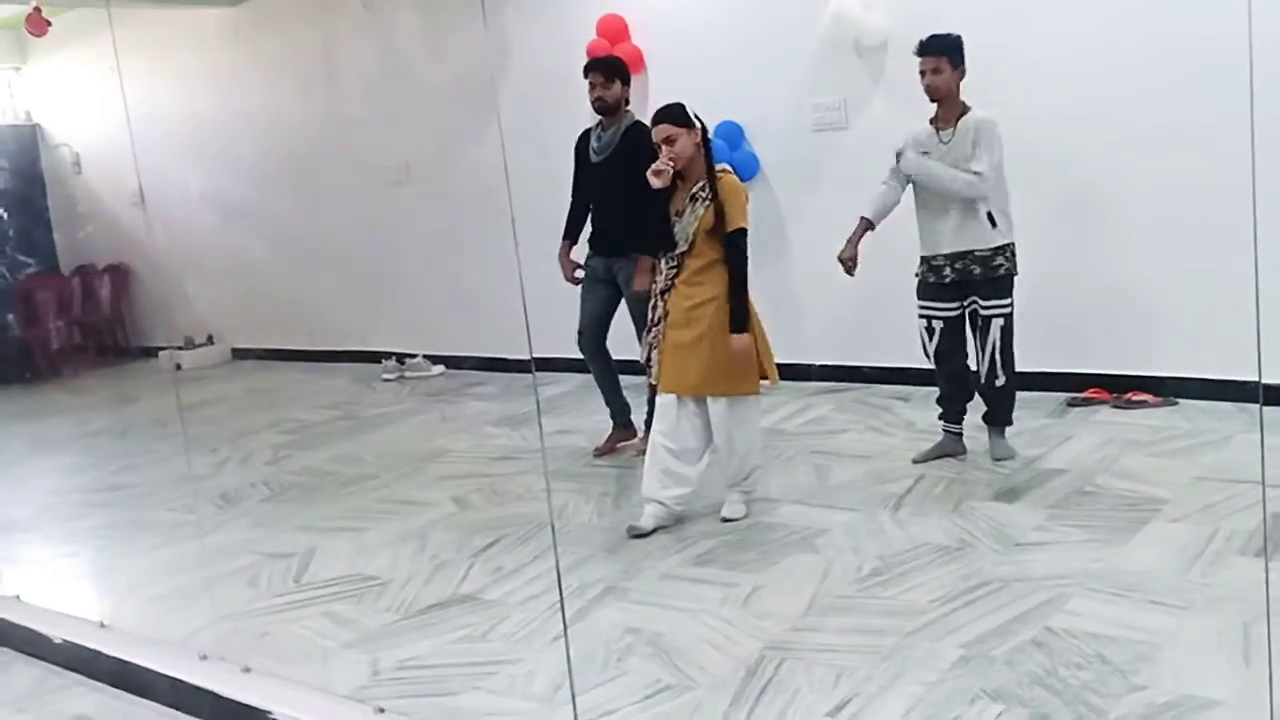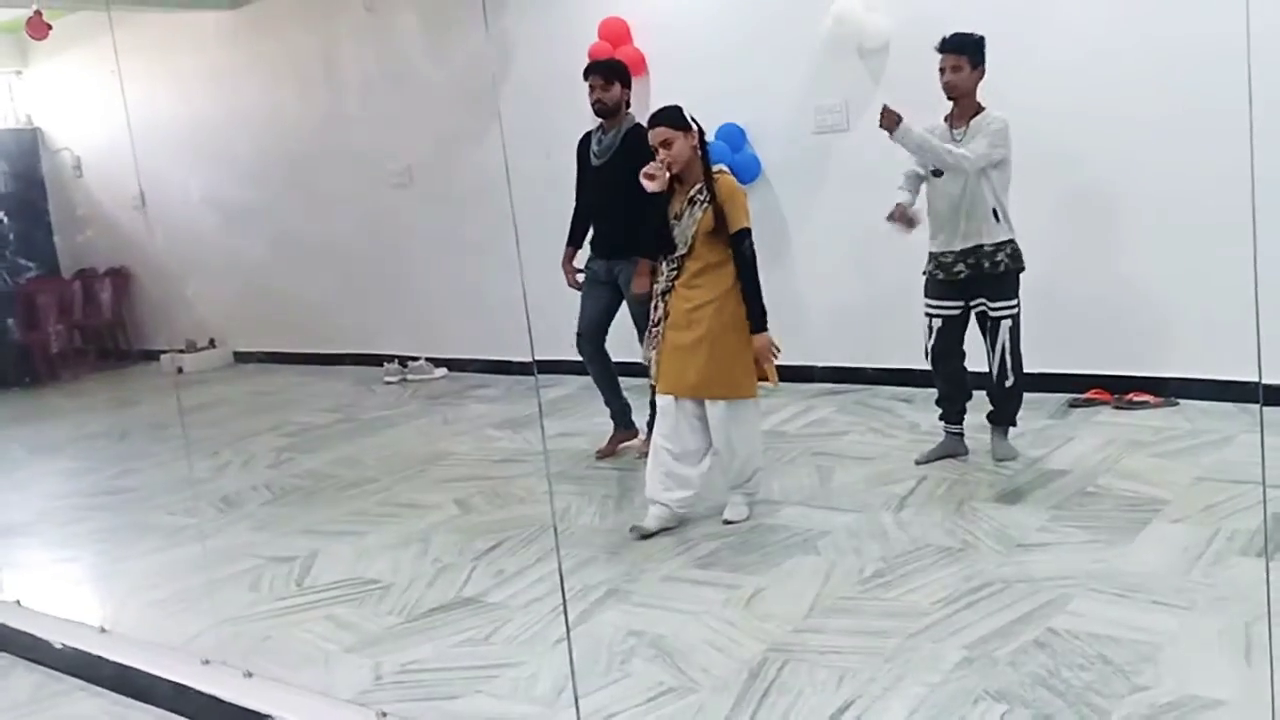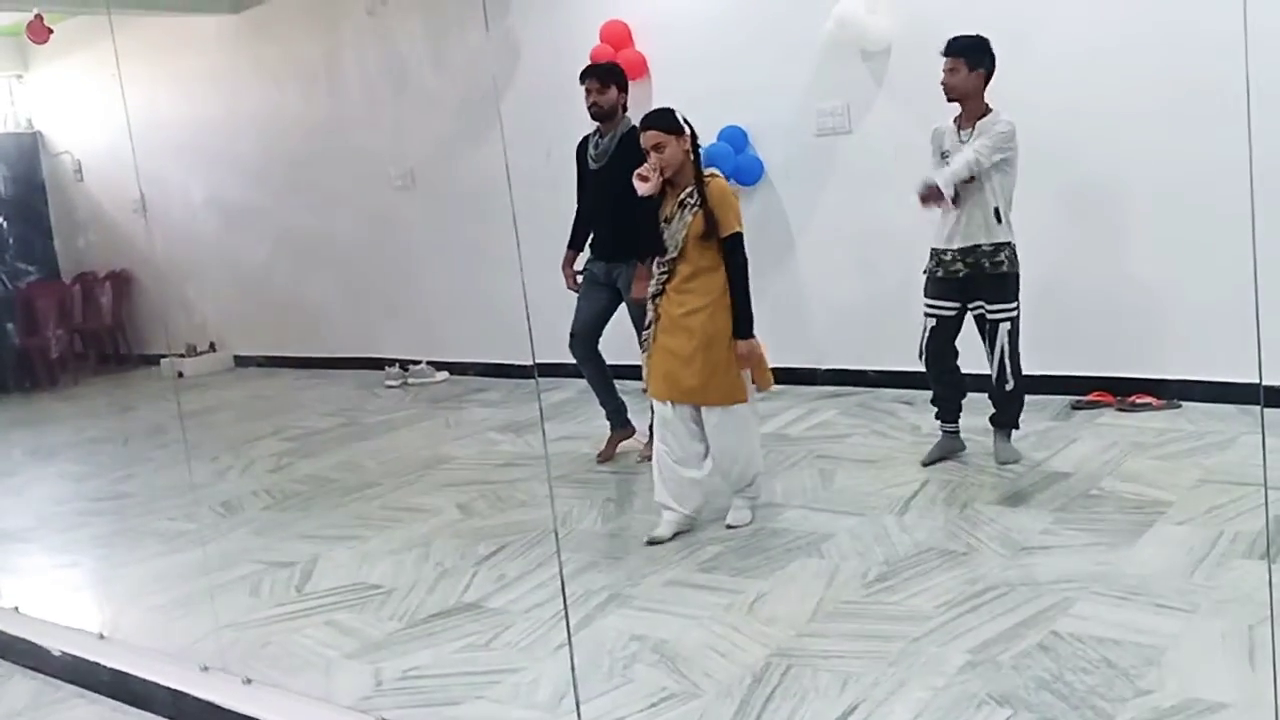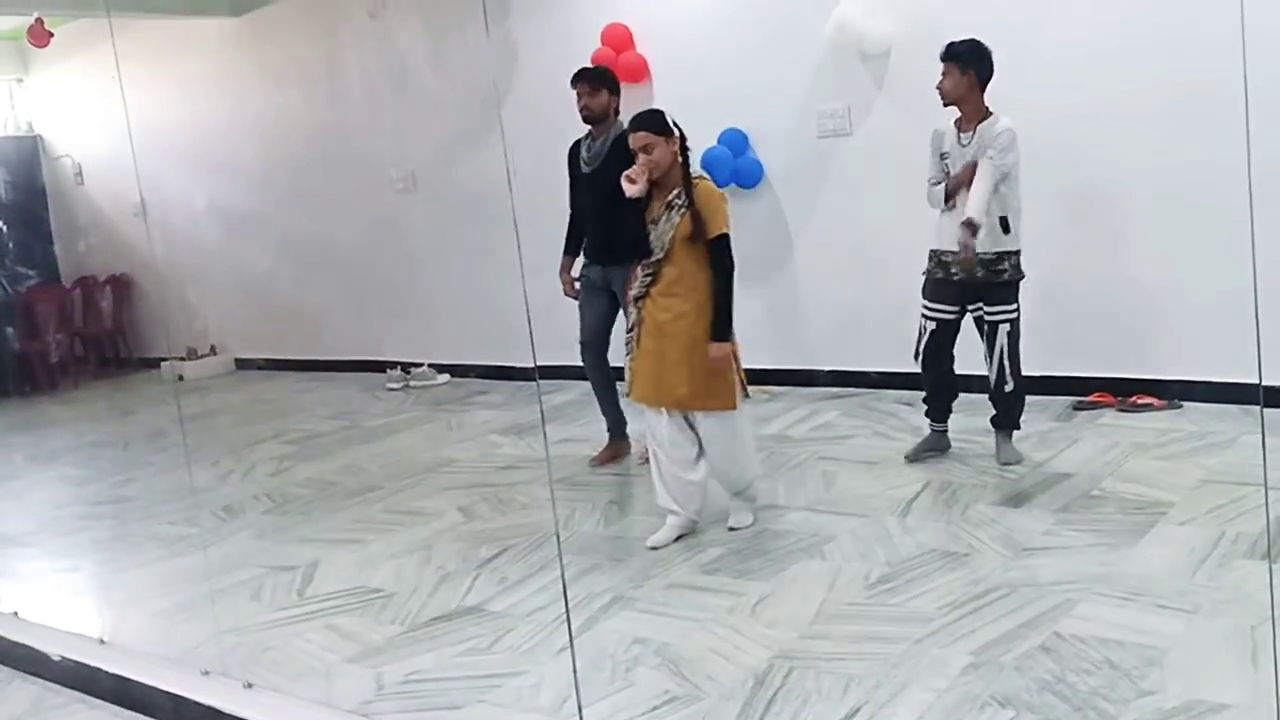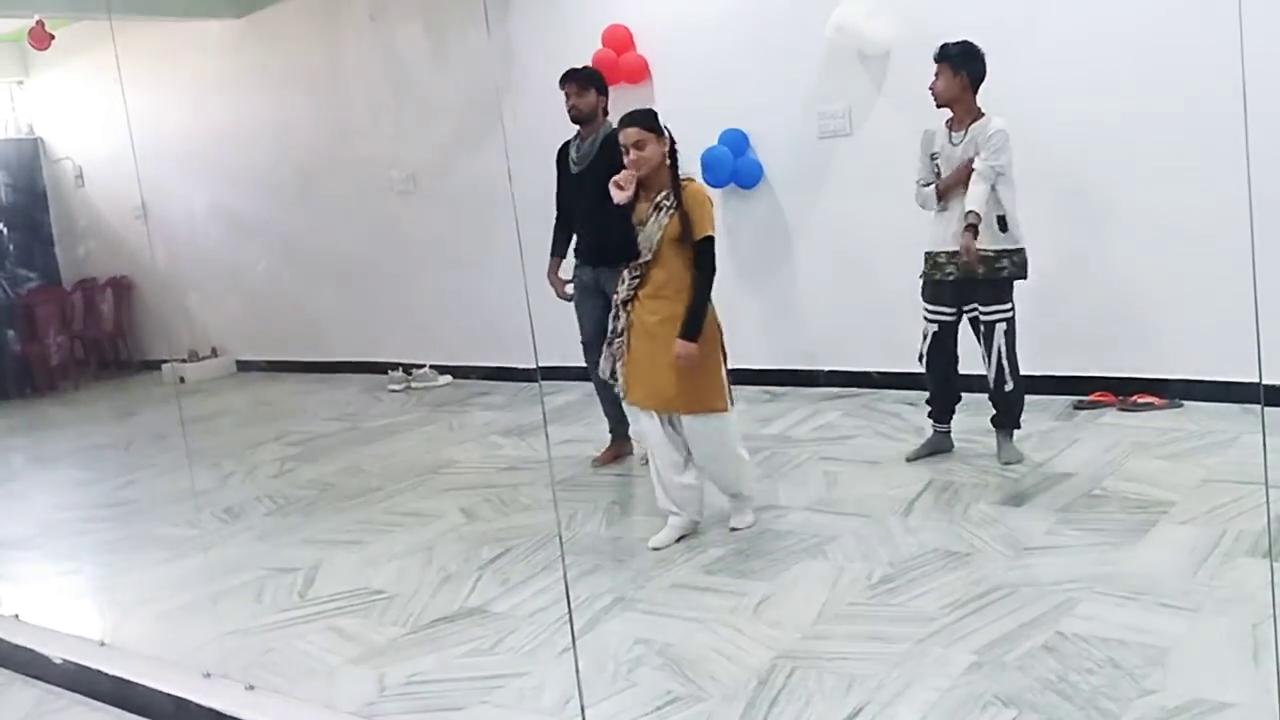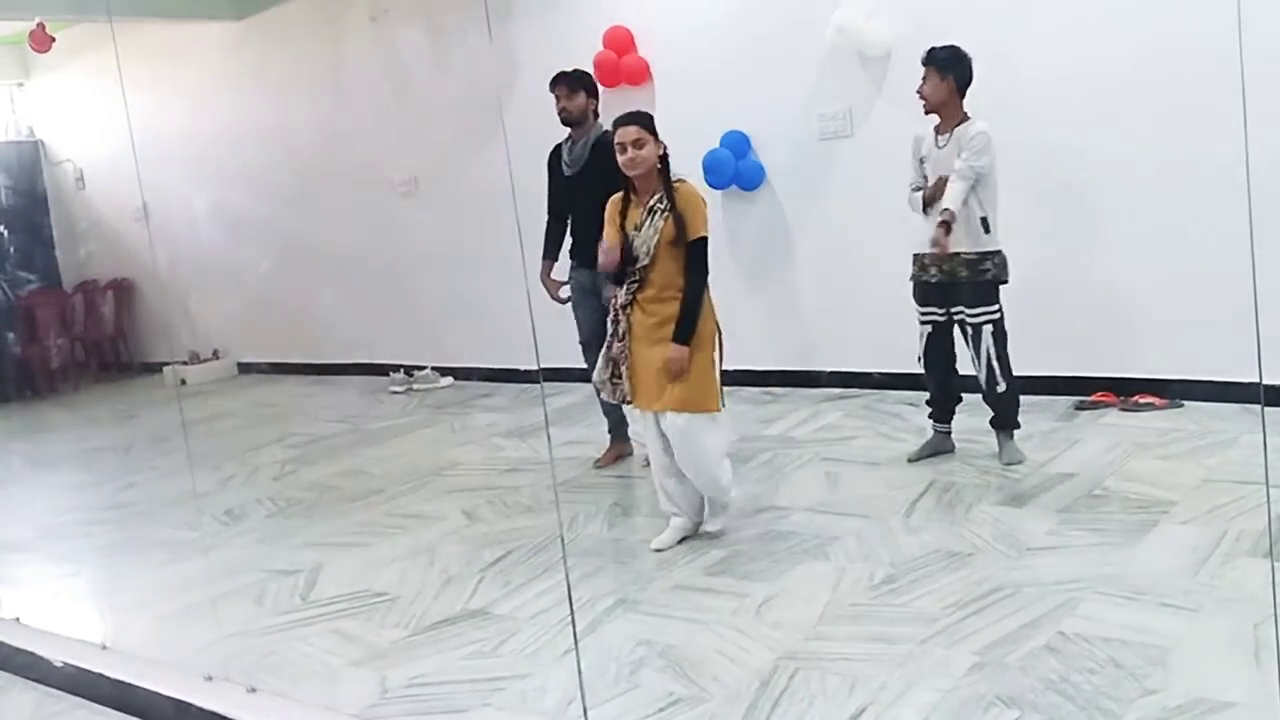
dt=0.2s
person 1, frame 1
left shoulder: (725, 185)
right shoulder: (670, 188)
left elbow: (737, 259)
left wrist: (741, 325)
right wrist: (655, 193)
left hip: (721, 312)
right hip: (678, 314)
left knee: (730, 408)
right knee: (673, 413)
left ankle: (740, 490)
right ankle: (663, 502)
person 1, frame 2
left shoulder: (723, 187)
right shoulder: (668, 191)
left elbow: (746, 258)
left wrist: (758, 326)
right wrist: (652, 196)
left hip: (721, 314)
right hip: (677, 316)
left knee: (729, 411)
right knee: (675, 413)
left ankle: (742, 492)
right ankle: (667, 503)
person 1, frame 3
left shoulder: (715, 191)
right shoulder: (659, 193)
left elbow: (737, 264)
left wrist: (744, 331)
right wrist: (643, 199)
left hip: (713, 320)
right hip: (670, 321)
left knee: (725, 416)
right knee: (671, 420)
left ankle: (744, 495)
right ankle: (677, 509)
person 1, frame 4
left shoulder: (702, 194)
right shoulder: (644, 196)
left elbow: (723, 266)
left wrist: (720, 333)
right wrist: (632, 201)
left hip: (698, 322)
right hip: (654, 325)
left knee: (717, 420)
right knee: (663, 425)
left ankle: (743, 495)
right ankle: (681, 512)
person 1, frame 5
left shoulder: (691, 195)
right shoulder: (629, 198)
left elbow: (705, 269)
left wrist: (690, 333)
right wrist: (620, 206)
left hip: (686, 323)
right hip: (643, 327)
left knee: (703, 423)
right knee: (655, 427)
left ankle: (741, 493)
right ankle: (681, 512)
person 1, frame 6
left shoulder: (684, 197)
right shoulder: (617, 207)
left elbow: (698, 271)
right elbow: (619, 271)
left wrist: (683, 337)
right wrist: (610, 262)
left hip: (685, 327)
right hip: (641, 329)
left knee: (687, 425)
right knee: (656, 430)
left ankle: (717, 497)
right ankle: (682, 513)
person 2, frame 1
left shoulder: (982, 127)
right shoulder: (918, 138)
left elbow: (977, 185)
right elbow: (892, 187)
left wrist: (916, 165)
right wrist: (857, 234)
left hip: (987, 256)
right hip: (937, 260)
left knee: (994, 350)
right knee: (943, 351)
left ankle: (998, 429)
right ankle: (952, 433)
person 2, frame 2
left shoulder: (994, 127)
right shoulder: (931, 133)
left elbow: (964, 161)
right elbow: (912, 181)
left wrist: (903, 130)
right wrist: (902, 206)
left hip: (993, 255)
right hip: (943, 258)
left knee: (1002, 349)
right knee: (942, 350)
left ankle: (1001, 430)
right ankle: (953, 433)
person 2, frame 3
left shoulder: (1000, 128)
right shoulder: (940, 134)
left elbow: (969, 162)
left wrist: (942, 187)
right wrist: (941, 191)
left hip: (992, 256)
right hip: (946, 256)
left knee: (1002, 351)
right knee: (935, 346)
left ankle: (1003, 433)
right ankle: (949, 432)
person 2, frame 4
left shoulder: (1001, 132)
right shoulder: (941, 136)
left elbow: (985, 186)
left wrist: (969, 233)
right wrist: (958, 181)
left hip: (993, 260)
right hip: (944, 258)
left knee: (1001, 351)
right knee: (932, 348)
left ankle: (1004, 434)
right ankle: (937, 430)
person 2, frame 5
left shoulder: (993, 132)
right shoulder: (932, 138)
left elbow: (981, 184)
left wrist: (970, 231)
right wrist: (949, 183)
left hip: (989, 258)
right hip: (940, 258)
left knee: (999, 351)
right knee: (936, 350)
left ankle: (1005, 434)
right ankle: (940, 431)
person 2, frame 6
left shoulder: (977, 135)
right shoulder: (921, 142)
left elbow: (959, 187)
left wrist: (943, 229)
right wrist: (932, 194)
left hip: (974, 260)
right hip: (930, 263)
left knee: (988, 350)
right knee: (934, 352)
left ankle: (1005, 434)
right ankle: (941, 432)
person 3, frame 1
left shoulder: (642, 139)
right shoulder: (585, 141)
left elbow: (656, 206)
left wrist: (646, 265)
right wrist: (565, 250)
left hip: (635, 259)
right hip: (598, 259)
right knee: (589, 339)
left ankle: (655, 426)
right ankle: (622, 423)
person 3, frame 2
left shoulder: (642, 141)
right shoulder: (586, 144)
left elbow: (655, 209)
left wrist: (645, 268)
right wrist: (569, 256)
left hip: (636, 261)
right hip: (600, 261)
right knee: (588, 341)
left ankle: (657, 428)
right ankle: (622, 423)
person 3, frame 3
left shoulder: (639, 145)
right shoulder: (585, 148)
left elbow: (652, 213)
left wrist: (644, 272)
right wrist: (570, 258)
left hip: (635, 264)
right hip: (599, 264)
right knee: (580, 341)
left ankle: (659, 431)
right ankle: (619, 422)
person 3, frame 4
left shoulder: (630, 147)
right shoulder: (577, 152)
left elbow: (646, 214)
right wrist: (566, 265)
left hip: (630, 266)
right hip: (594, 269)
right knee: (591, 351)
right ankle: (617, 435)
person 3, frame 5
left shoulder: (620, 147)
right shoulder: (565, 153)
left wrist: (632, 269)
right wrist: (554, 268)
left hip: (622, 268)
right hip: (586, 270)
right knee: (594, 353)
right ankle: (619, 436)
person 3, frame 6
left shoulder: (611, 149)
right shoulder: (557, 156)
right wrist: (547, 269)
right hip: (582, 271)
right knee: (594, 353)
right ankle: (619, 438)
